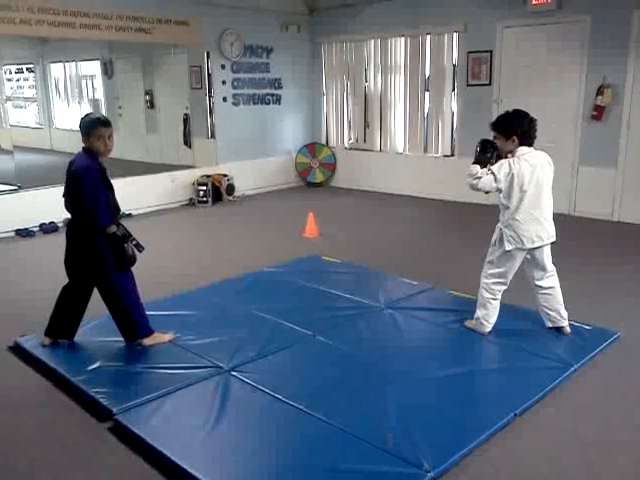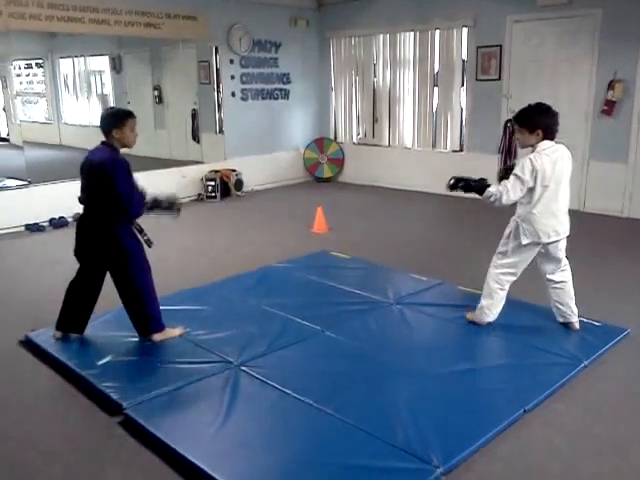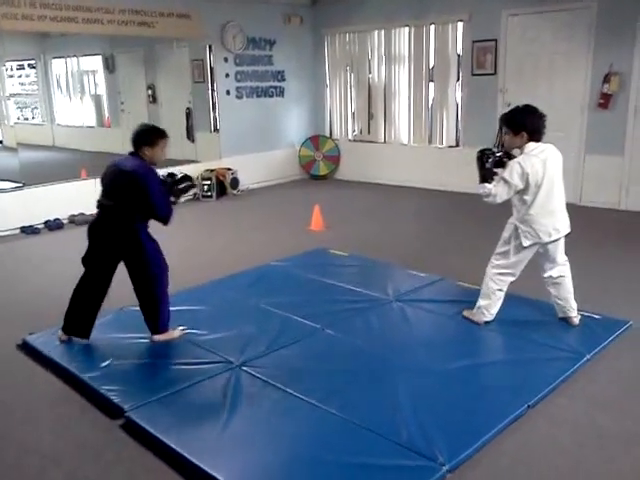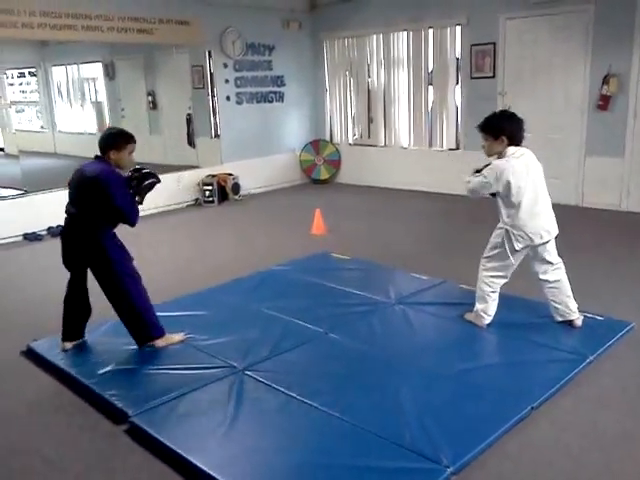
dt=1s
person 1, frame 1
left shoulder: (78, 162)
right shoulder: (89, 169)
right elbow: (97, 211)
right wrist: (115, 235)
left hip: (80, 234)
right hip: (94, 238)
left knee: (79, 284)
right knee: (120, 283)
left ankle: (54, 334)
right ankle: (143, 333)
person 1, frame 2
left shoulder: (93, 156)
right shoulder: (116, 162)
right elbow: (132, 206)
left wrist: (138, 198)
right wrist: (147, 201)
left hip: (90, 225)
right hip: (113, 230)
left knee: (87, 277)
right knee: (137, 276)
left ankle: (65, 326)
right ankle: (154, 329)
person 1, frame 3
left shoulder: (116, 166)
right shoulder: (146, 173)
right elbow: (163, 215)
left wrist: (162, 188)
right wrist: (170, 194)
left hip: (102, 228)
right hip: (129, 232)
left knee: (93, 278)
right knee: (155, 274)
left ankle: (69, 329)
right ankle: (160, 329)
person 1, frame 4
left shoulder: (84, 170)
right shoulder: (110, 177)
right elbow: (130, 218)
left wrist: (127, 186)
right wrist: (137, 195)
left hip: (72, 235)
right hip: (96, 239)
left knee: (77, 283)
right knee: (127, 284)
left ankle: (70, 337)
right ankle: (154, 335)
person 2, frame 1
left shoulder: (508, 167)
right shoulder: (545, 160)
left elbow: (476, 181)
left wrist: (480, 161)
left hip: (514, 234)
right hip: (541, 231)
left knee: (493, 278)
right knee: (545, 277)
left ankle: (482, 322)
right ankle: (560, 322)
person 2, frame 2
left shoulder: (531, 162)
right shoulder: (564, 154)
left elbow: (505, 196)
left wrist: (476, 186)
right wrist: (513, 178)
left hip: (530, 228)
right hip: (556, 226)
left knee: (502, 269)
right knee: (559, 272)
left ankle: (484, 313)
right ankle: (570, 318)
person 2, frame 3
left shoulder: (519, 164)
right shoulder: (553, 153)
left elbow: (493, 195)
left hip: (527, 228)
right hip: (554, 225)
left knee: (500, 268)
right knee: (557, 268)
left ankle: (482, 312)
right ankle: (570, 313)
person 2, frame 4
left shoulder: (499, 168)
right shoulder: (529, 157)
left elbow: (473, 189)
left wrist: (477, 175)
right wrist: (488, 174)
left hip: (516, 231)
right hip: (543, 226)
left knee: (491, 270)
right knee: (552, 270)
left ankle: (481, 315)
right ankle: (571, 315)
